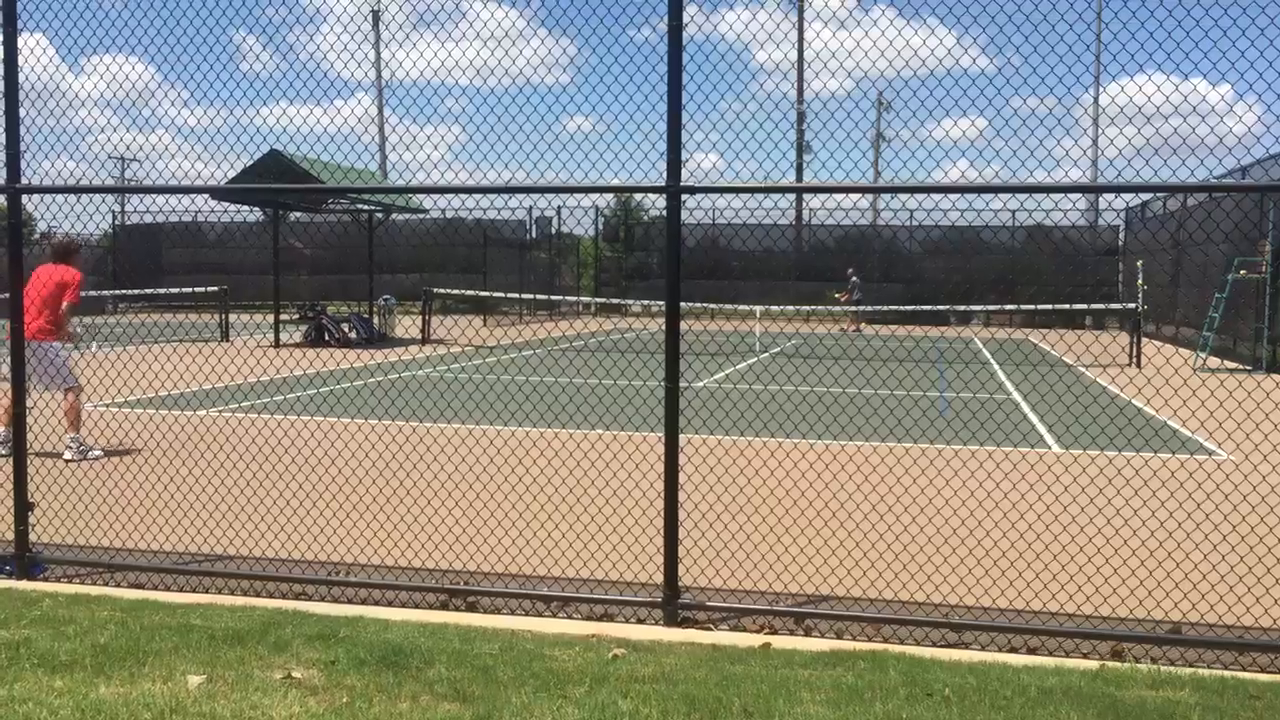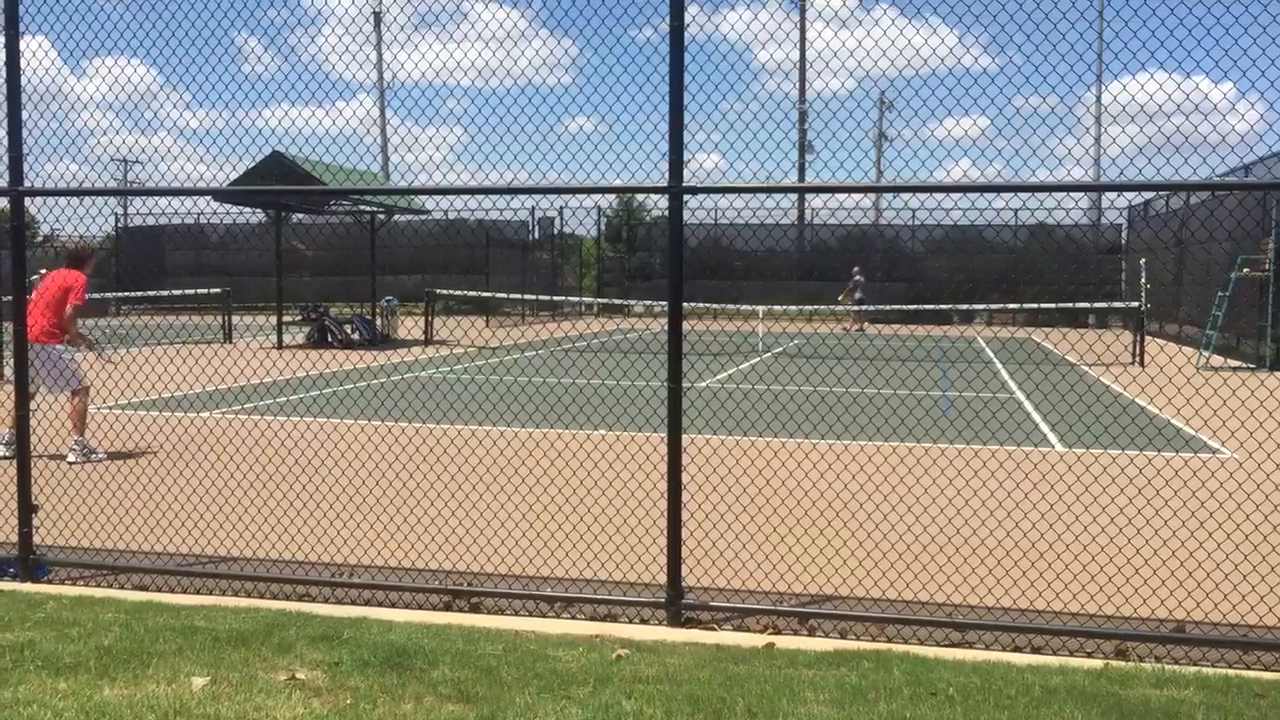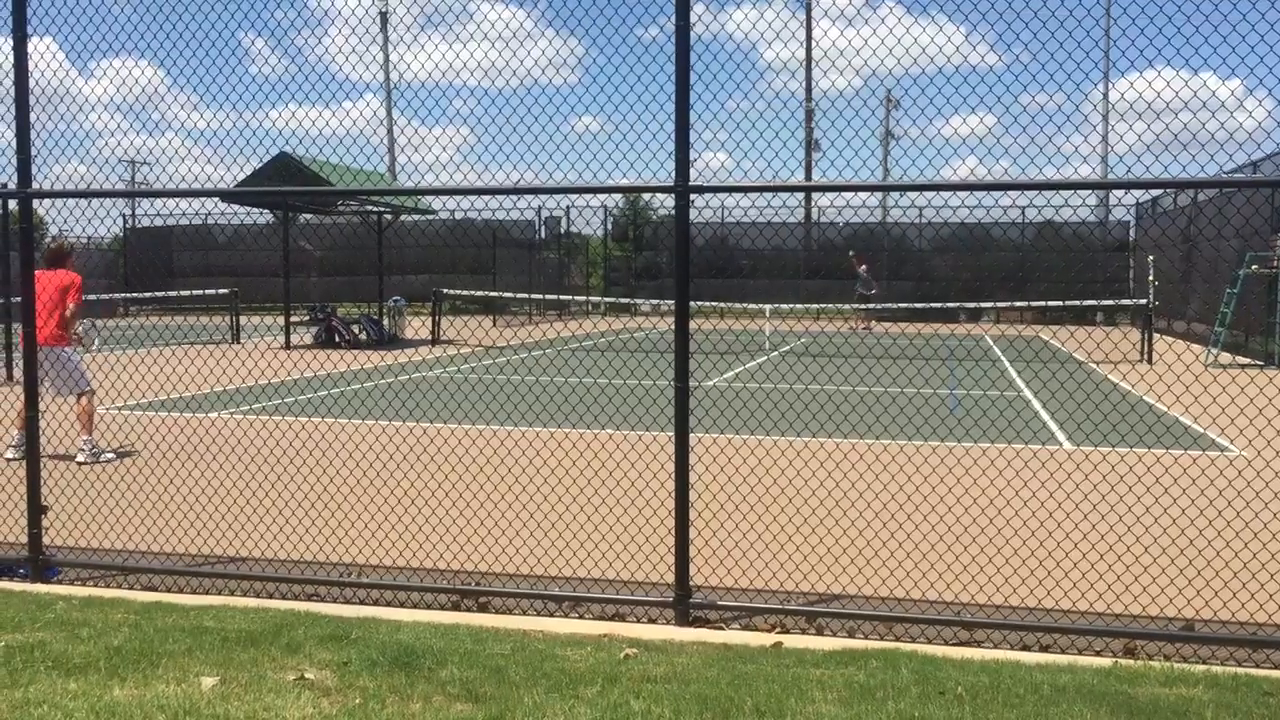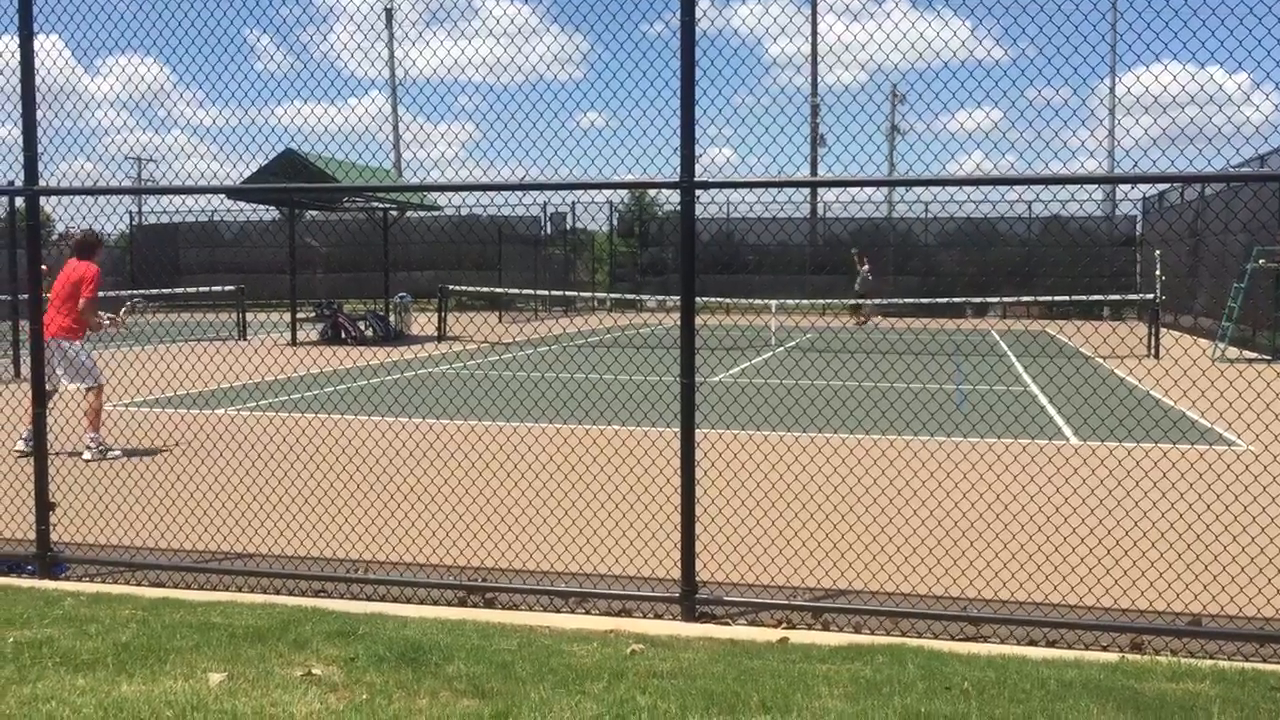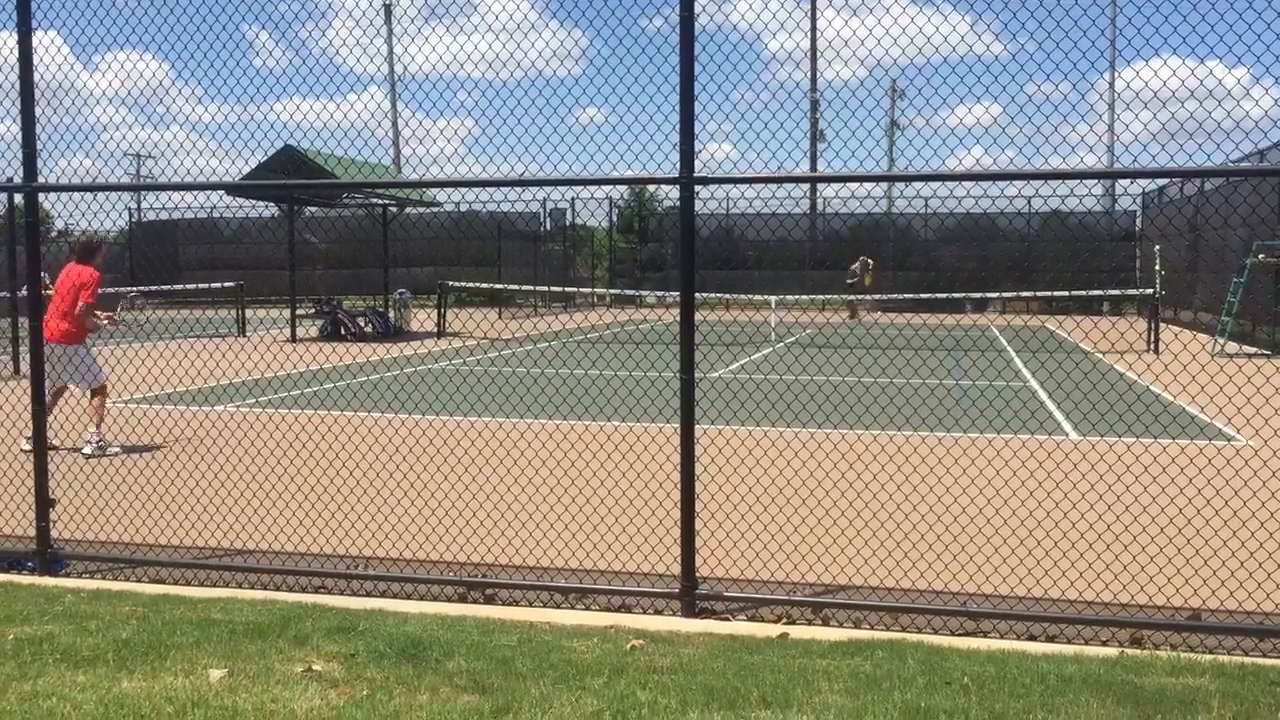
dt=0.4s
person 1, frame 1
left shoulder: (41, 270)
right shoulder: (73, 275)
right elbow: (64, 312)
left wrist: (59, 330)
right wrist: (64, 331)
left hip: (20, 334)
right hip: (43, 338)
right knee: (71, 387)
right ankle: (74, 445)
person 1, frame 2
left shoulder: (53, 274)
right shoulder: (79, 279)
right elbow: (69, 315)
left wrist: (75, 335)
right wrist: (74, 336)
left hip: (25, 337)
right hip: (47, 341)
right knee: (79, 389)
right ankle: (78, 447)
person 1, frame 3
left shoulder: (36, 276)
right shoulder: (73, 278)
left elbow: (39, 310)
right elbow: (70, 314)
right wrist: (69, 334)
right hip: (54, 344)
right knee: (85, 391)
left ankle: (17, 444)
right ankle: (87, 448)
person 1, frame 4
left shoulder: (70, 265)
right shoulder: (91, 270)
right elbow: (83, 307)
left wrist: (98, 317)
right wrist: (95, 324)
left hip: (47, 333)
right hip: (66, 337)
left knee: (48, 388)
right knee: (95, 386)
left ankle: (27, 439)
right ankle: (93, 445)
person 1, frame 5
left shoulder: (69, 268)
right shoulder: (92, 275)
right elbow: (81, 313)
left wrist: (98, 316)
right wrist: (95, 325)
left hip: (49, 336)
right hip: (69, 340)
left knee: (57, 387)
right knee: (98, 387)
left ankle: (34, 436)
right ankle: (94, 441)
